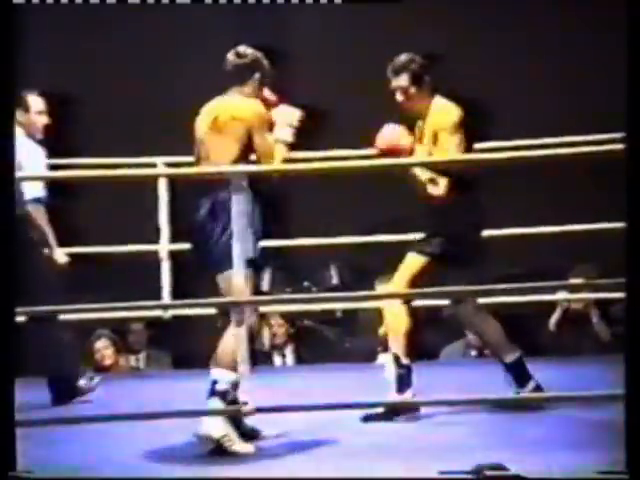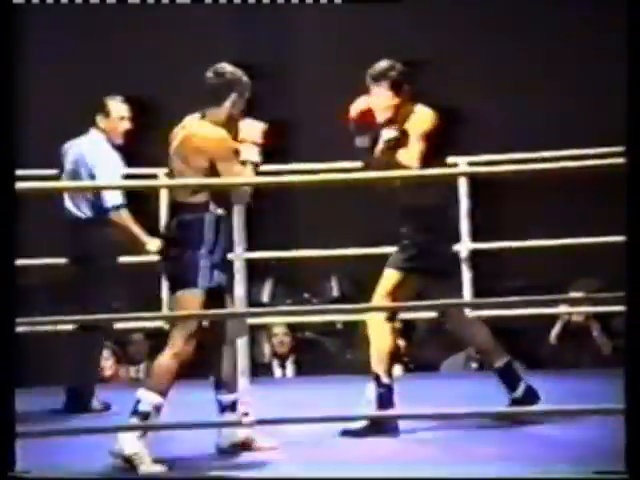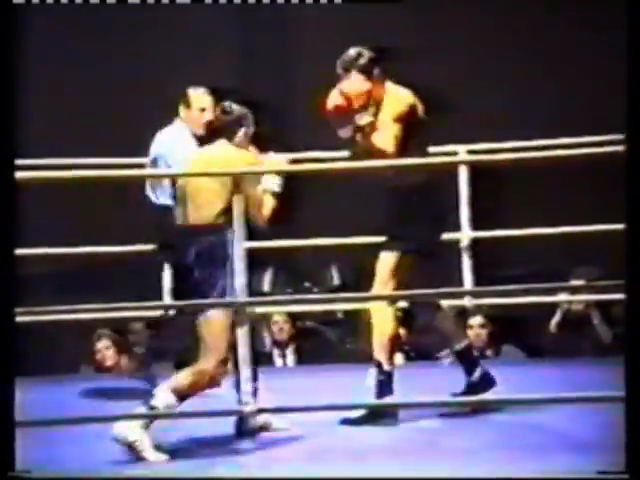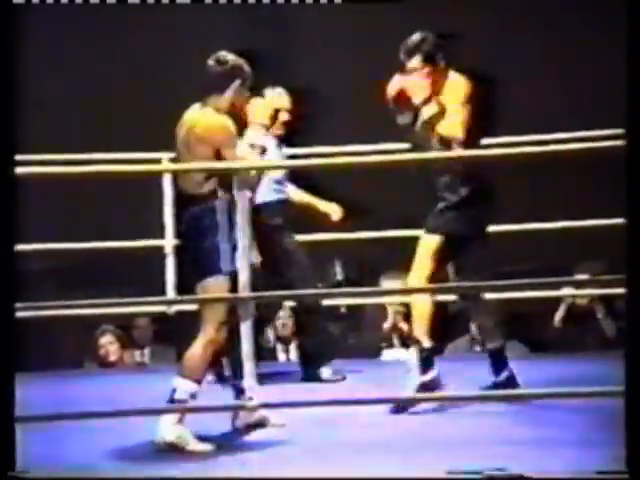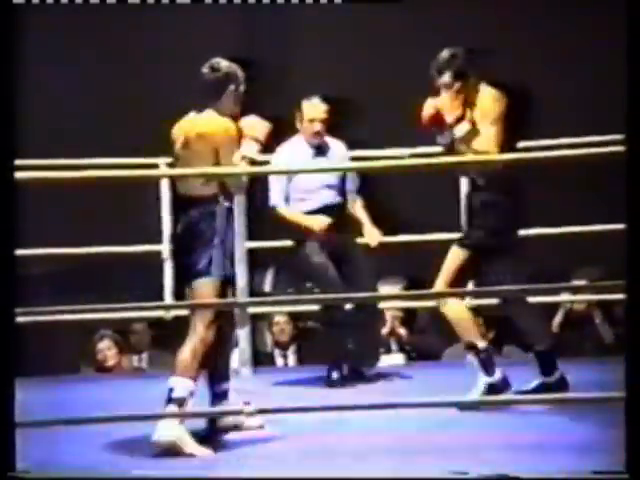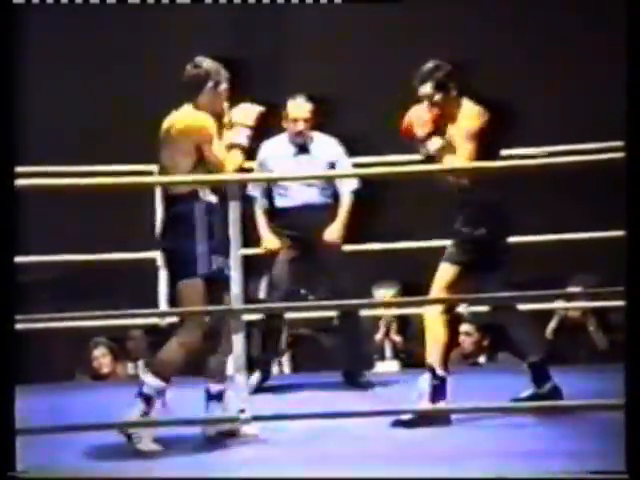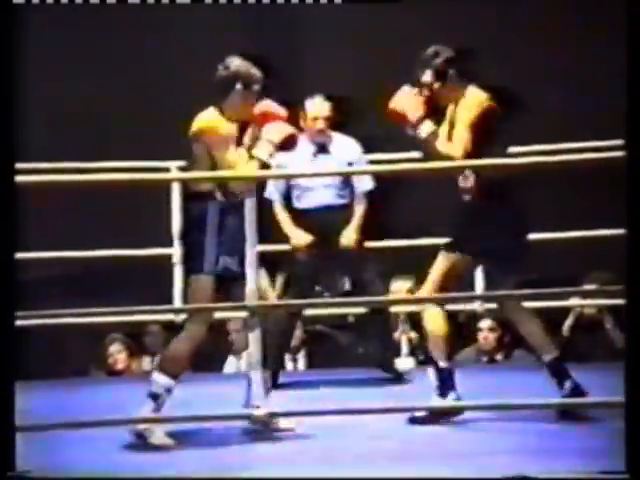
dt=0.4s
person 1, frame 1
left shoulder: (209, 110)
right shoulder: (252, 109)
right elbow: (273, 166)
right wrist: (284, 126)
left hip: (209, 208)
right hip: (230, 208)
left knee: (239, 316)
right knee: (244, 318)
left ankle: (231, 413)
right ankle: (215, 414)
person 1, frame 2
left shoulder: (189, 128)
right shoulder: (215, 136)
right elbow: (242, 193)
left wrist: (237, 141)
right wrist: (251, 147)
left hip: (198, 232)
right hip: (198, 234)
left knee: (233, 330)
right knee: (183, 343)
left ankle: (231, 427)
right ankle: (132, 436)
person 1, frame 3
left shoulder: (195, 157)
right shoulder: (242, 160)
right elbow: (260, 218)
right wrist: (272, 178)
left hip: (192, 249)
right hip: (215, 251)
right knee: (211, 365)
left ankle: (249, 414)
right ankle: (136, 423)
person 1, frame 4
left shoulder: (193, 115)
right shoulder: (220, 124)
left wrist: (243, 125)
left hip: (198, 218)
right hip: (212, 222)
left knee: (234, 316)
right knee: (213, 330)
left ankle: (245, 407)
right ankle: (171, 422)
person 1, frame 5
left shoulder: (183, 126)
right shoulder: (224, 126)
right elbow: (236, 184)
right wrist: (251, 142)
left hip: (187, 222)
right hip: (208, 224)
left knee: (221, 321)
right knee: (202, 328)
left ankle: (221, 410)
right ankle: (170, 422)
person 1, frame 6
left shoulder: (178, 121)
right shoulder: (199, 122)
right elbow: (227, 170)
left wrist: (228, 125)
right wrist: (242, 129)
left hip: (190, 223)
right hip: (194, 223)
left knee: (222, 324)
right knee: (192, 332)
left ankle: (217, 415)
right ankle: (137, 414)
person 1, frame 7
left shoulder: (225, 125)
right shoulder: (214, 125)
left elbow: (236, 174)
right elbow: (240, 184)
left wrist: (257, 130)
right wrist: (267, 144)
left hip: (226, 225)
right hip: (211, 224)
right knee: (198, 327)
left ankle: (259, 407)
right ankle: (148, 415)
person 2, frame 1
left shoulder: (445, 114)
right shoulder: (422, 122)
left elbow: (454, 170)
left wrist: (411, 154)
right wrist: (406, 156)
left hip: (454, 219)
right hip: (446, 220)
left knee: (395, 292)
right knee: (465, 308)
left ankle: (403, 391)
right ankle: (527, 384)
person 2, frame 2
left shoulder: (421, 120)
right shoulder: (399, 124)
left elbow: (411, 168)
right elbow: (381, 171)
left wrist: (389, 134)
right wrist: (365, 142)
left hip: (425, 226)
right hip: (423, 226)
left knee: (379, 309)
right knee: (453, 315)
left ankle: (384, 410)
right ankle: (519, 389)
person 2, frame 3
left shoulder: (398, 101)
right shoulder: (382, 104)
left elbow: (387, 152)
right elbow: (370, 160)
left wrist: (363, 117)
right wrist: (349, 128)
left hip: (415, 204)
right hip: (409, 204)
left knee: (381, 294)
left ankle: (384, 398)
right ankle: (475, 372)
person 2, frame 4
left shoulder: (457, 86)
right shoulder: (434, 92)
left elbow: (457, 136)
right elbow: (426, 146)
left wrist: (426, 106)
right wrist: (409, 115)
left hip: (465, 192)
right hip: (454, 193)
left knee: (419, 278)
right knee: (466, 287)
left ankle: (426, 371)
right ankle: (503, 373)
person 2, frame 5
left shoulder: (490, 100)
right shoulder: (468, 107)
left elbow: (492, 155)
left wrist: (459, 125)
right wrist: (446, 131)
left hip: (496, 206)
right hip: (487, 206)
left knee: (443, 290)
right knee: (511, 295)
left ankle: (491, 372)
right ankle: (551, 375)
person 2, frame 6
left shoulder: (470, 116)
right shoulder: (451, 120)
left elbow: (463, 169)
right elbow: (449, 172)
left wrist: (430, 139)
right wrist: (426, 140)
left hip: (480, 220)
right hip: (476, 221)
left knee: (436, 304)
right knee: (501, 305)
left ankle: (434, 400)
right ankle: (544, 384)
person 2, frame 7
left shoulder: (474, 102)
right shoulder: (454, 107)
left elbow: (457, 155)
right elbow: (442, 152)
left wrist: (421, 123)
right wrist: (419, 122)
left hip: (485, 212)
right hip: (486, 212)
left knee: (430, 295)
right knee: (509, 303)
left ankle: (446, 393)
right ankle: (566, 385)
person 3, frame 1
right shoulder: (29, 150)
right elbow: (33, 202)
right wrist: (54, 246)
right hip: (24, 233)
right knee: (43, 309)
right ankle: (66, 383)
person 3, frame 2
left shoulder: (72, 148)
right shoulder: (105, 156)
left elbow: (70, 194)
right elbow: (114, 207)
right wrist: (145, 238)
left hip: (77, 232)
right hip: (97, 236)
left knee: (92, 312)
right knee: (96, 315)
right ankle: (80, 395)
person 3, frame 3
left shoulder: (164, 137)
right shoulder: (181, 143)
left elbow: (151, 184)
left wrist: (152, 230)
left hip: (163, 220)
right hip: (176, 221)
left knee: (183, 297)
left ankle: (182, 368)
person 3, frame 4
left shoulder: (273, 143)
right shoulder: (257, 145)
right elbow: (247, 198)
left wrist: (321, 204)
right wrist: (254, 245)
left hip: (276, 222)
right hip: (268, 224)
right knee: (304, 288)
right ankle: (316, 364)
person 3, frame 5
left shoulder: (338, 149)
right shoulder: (285, 155)
left elbow: (351, 192)
right elbow: (277, 204)
left wrist: (368, 224)
right wrist: (307, 221)
left hip: (340, 229)
right hip: (310, 233)
left knee: (365, 291)
right knee: (334, 292)
left ankle: (358, 364)
right ankle: (337, 365)
person 3, frame 6
left shoulder: (330, 146)
right shoulder: (269, 151)
left elbow: (348, 190)
right elbow: (259, 196)
left wrist: (340, 224)
right wrist: (265, 232)
left hip: (324, 226)
right hip: (286, 228)
left knee: (344, 296)
right knee: (277, 296)
left ankle: (354, 370)
right ankle: (262, 370)
person 3, frame 7
left shoulder: (349, 147)
right shoulder: (288, 154)
left elbow: (361, 192)
right elbow: (277, 199)
left wrist: (354, 227)
right wrist: (292, 231)
left hip: (345, 226)
right hip: (307, 230)
left knee: (373, 292)
right knee: (292, 300)
left ankle: (388, 359)
right ankle: (272, 367)
